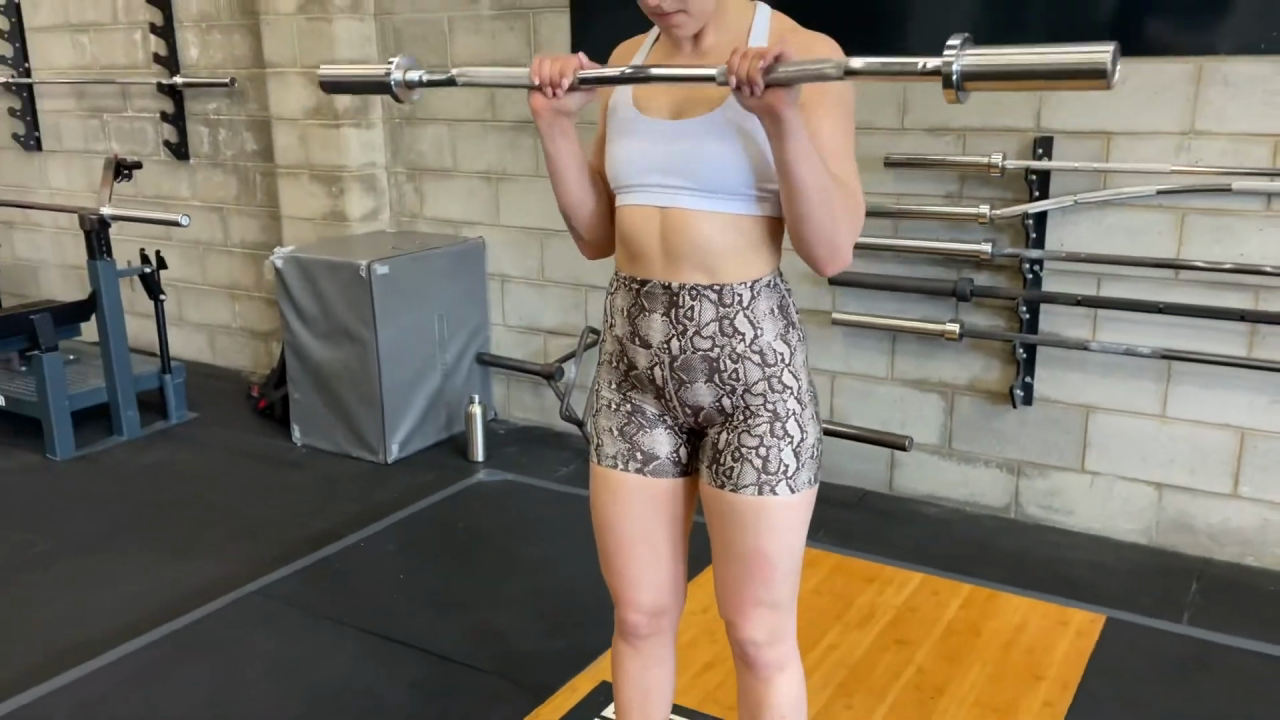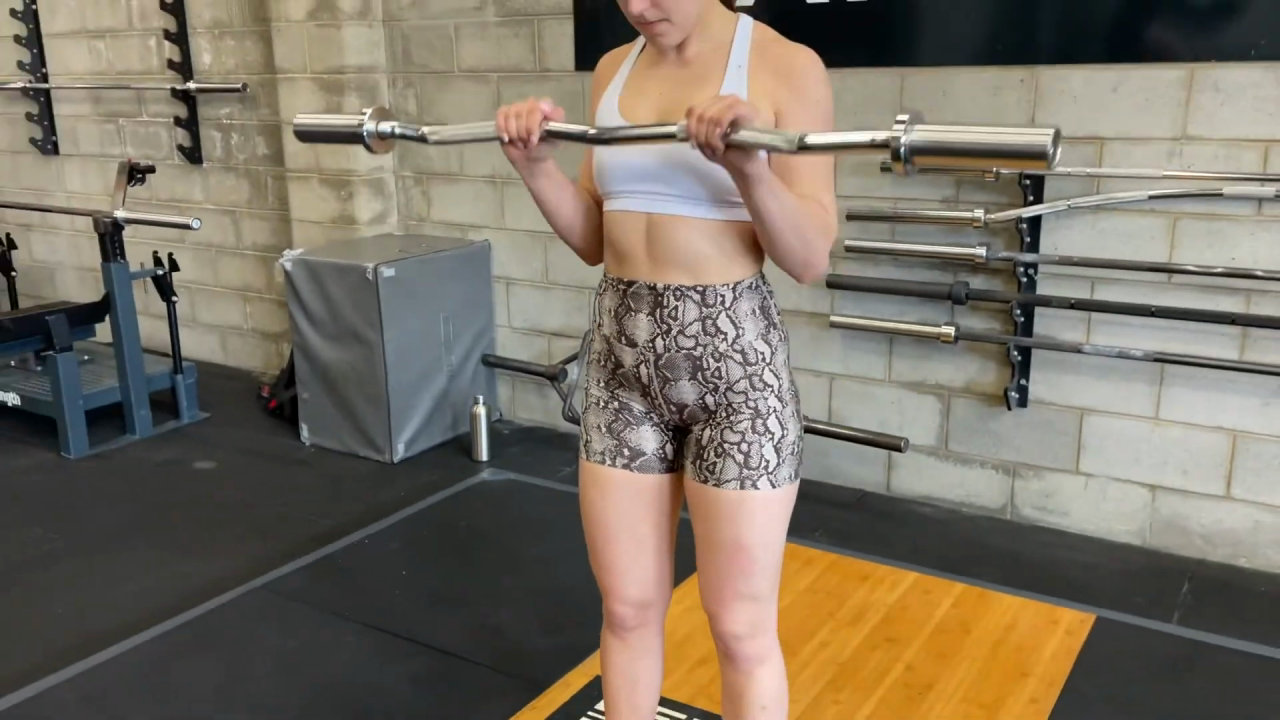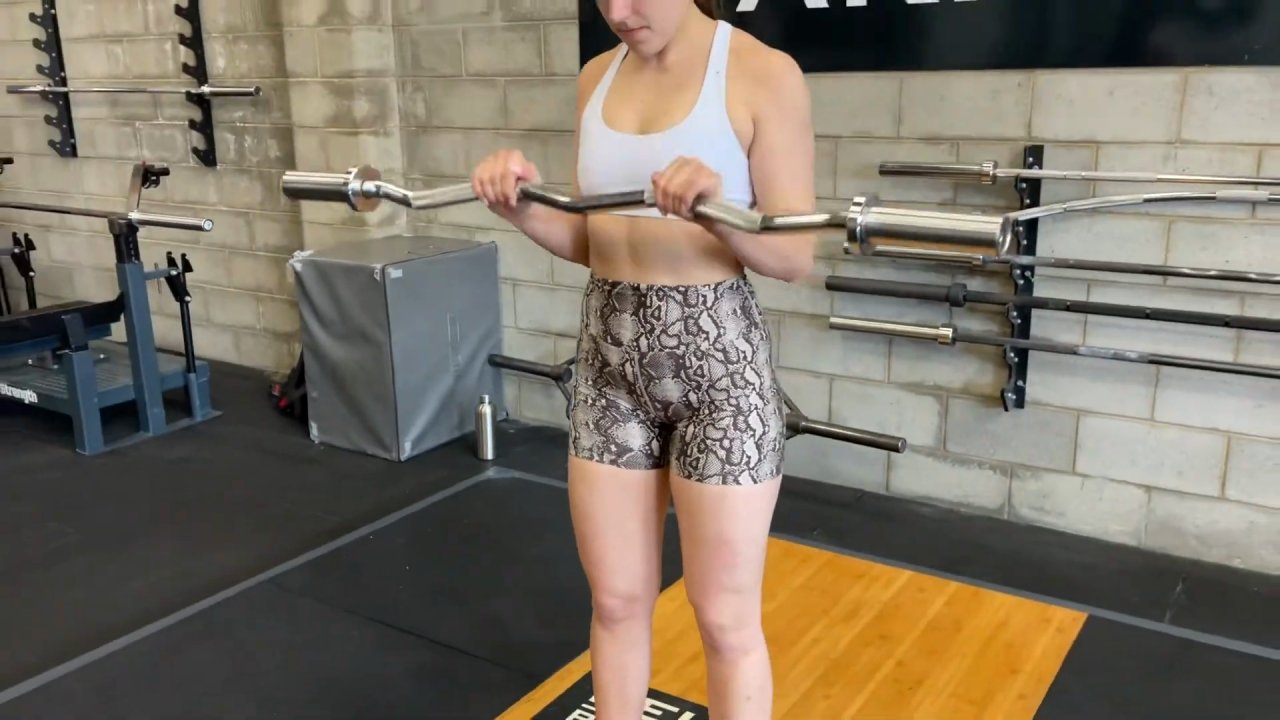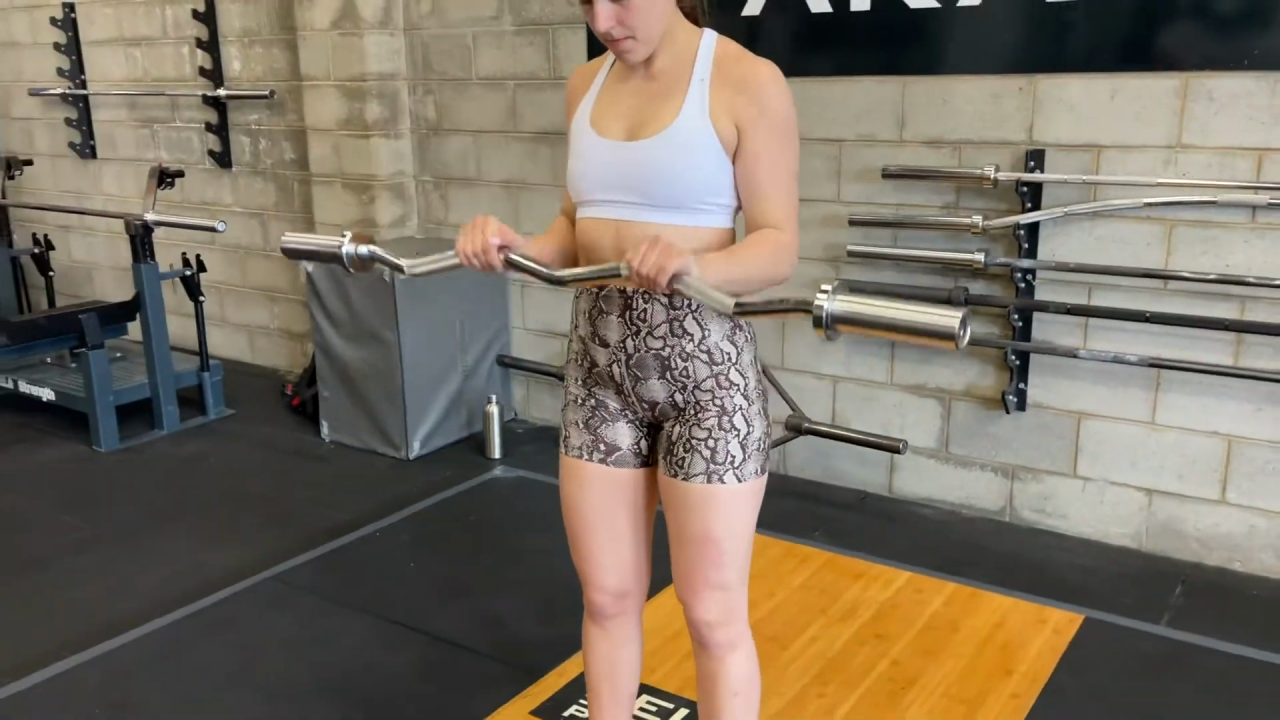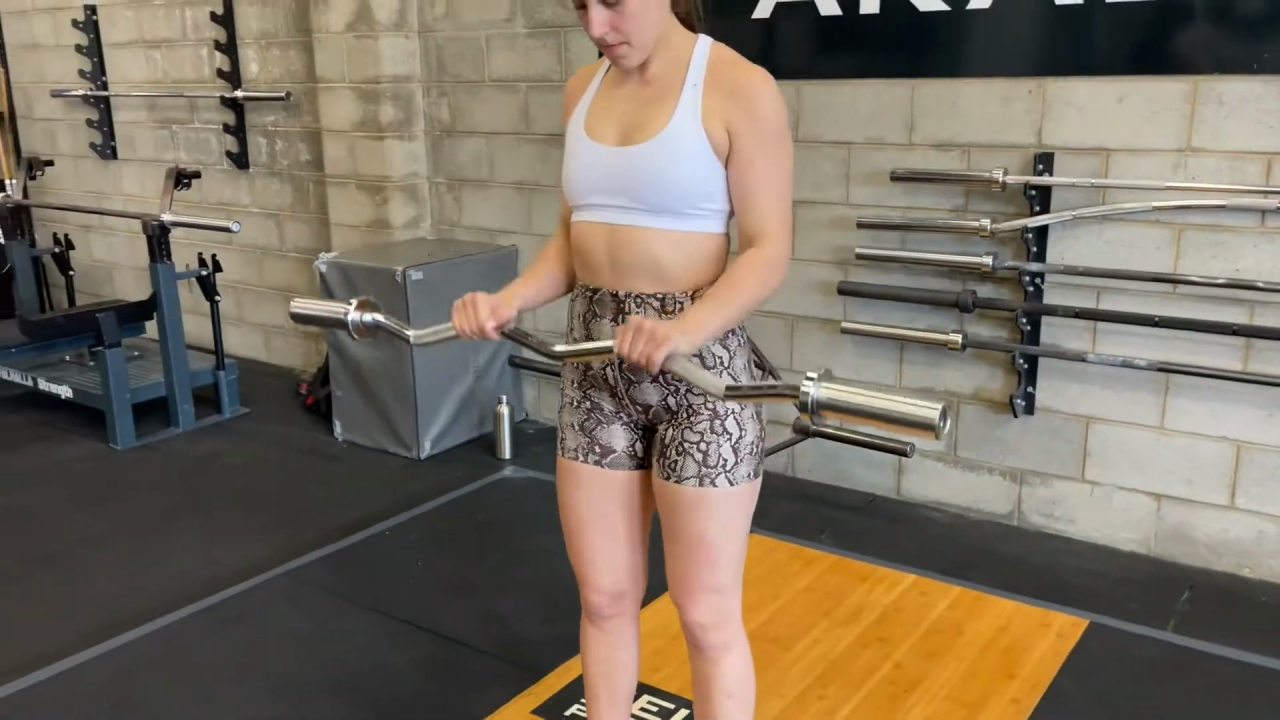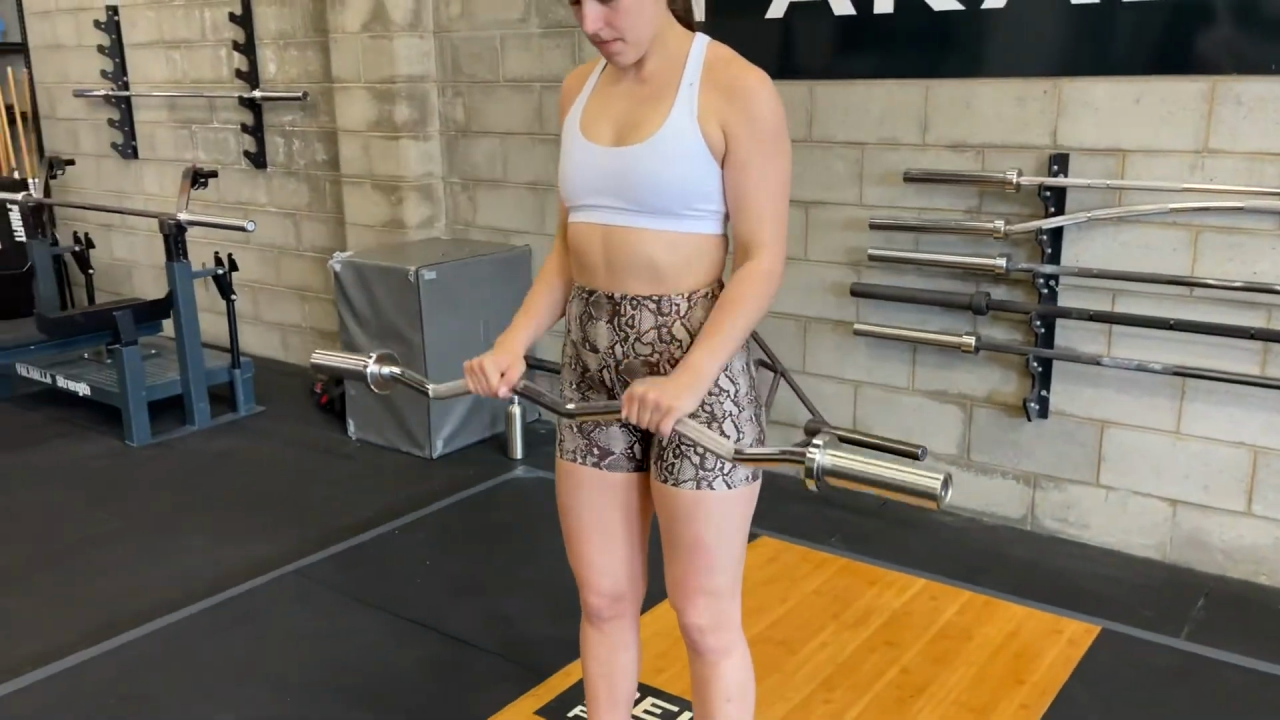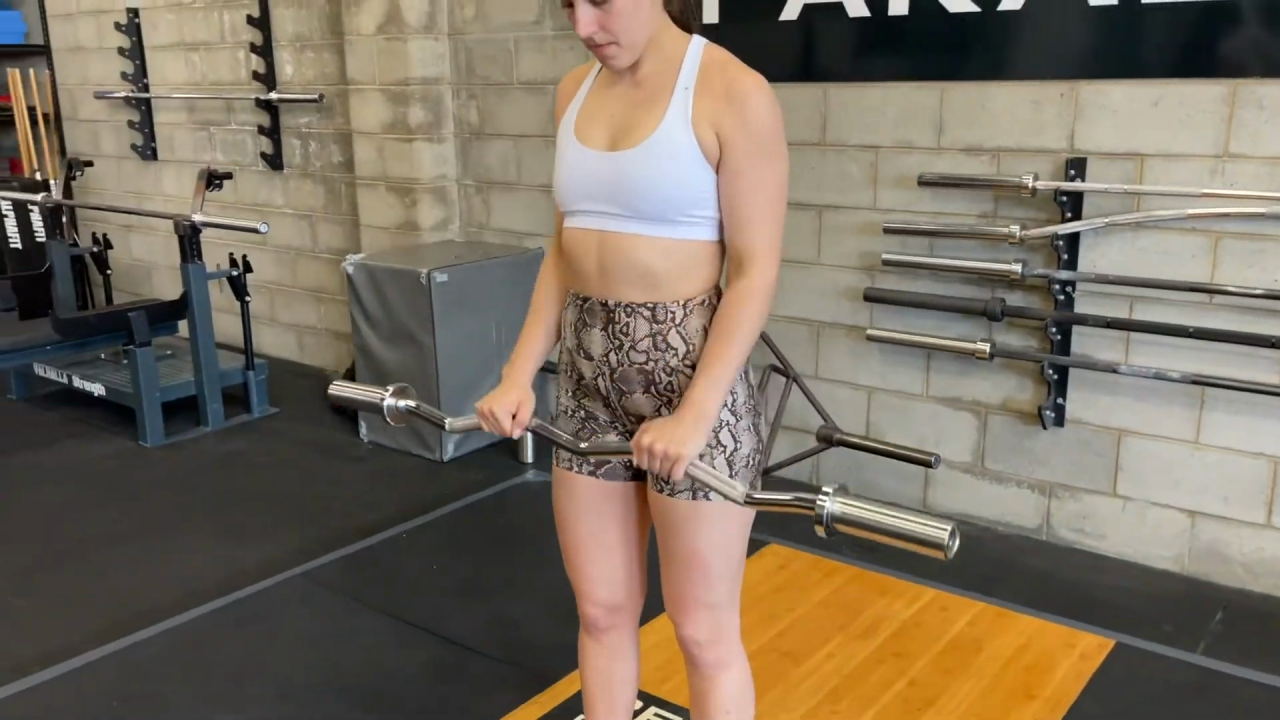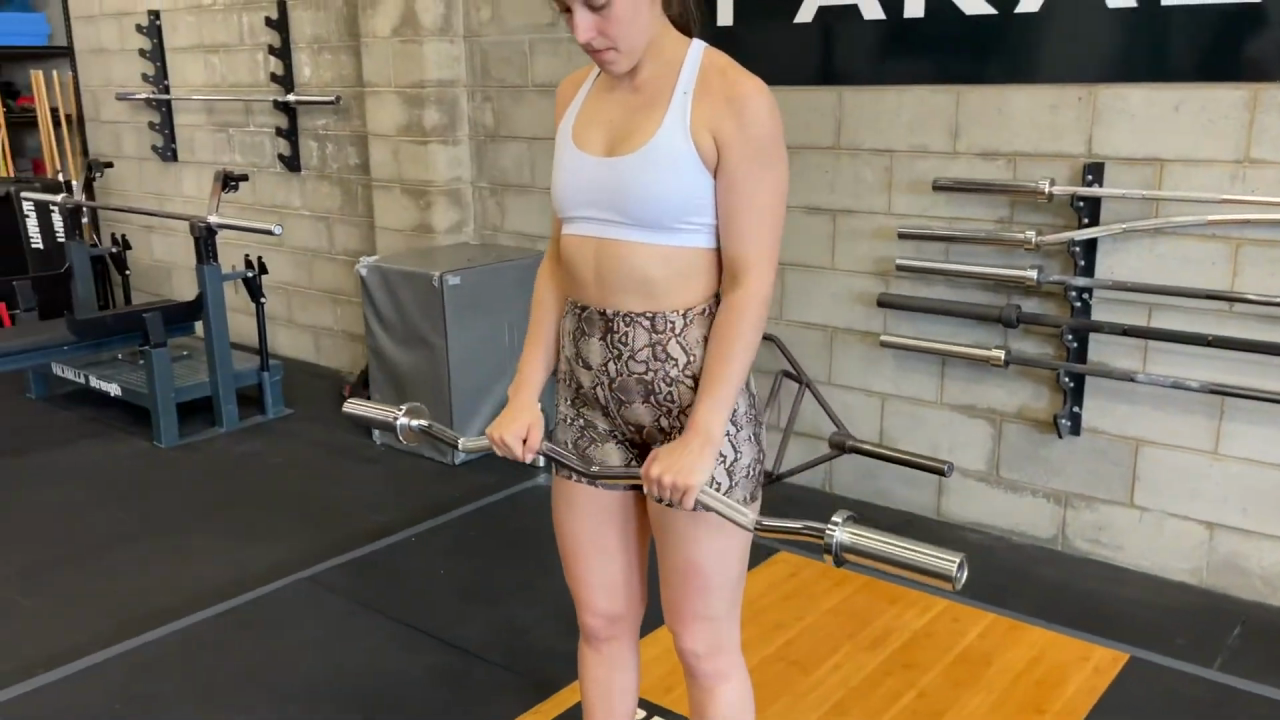
dt=0.2s
person 1, frame 1
right shoulder: (624, 61)
left elbow: (831, 251)
right elbow: (596, 238)
left wrist: (781, 118)
right wrist: (555, 123)
left hip: (747, 348)
right hip: (633, 348)
left knee: (759, 633)
right knee: (638, 614)
person 1, frame 2
left shoulder: (782, 65)
right shoulder: (612, 69)
left elbow: (811, 257)
right elbow: (594, 242)
left wrist: (745, 165)
right wrist: (534, 164)
left hip: (731, 349)
right hip: (621, 347)
left knee: (741, 624)
right knee: (626, 608)
person 1, frame 3
left shoulder: (762, 72)
right shoulder: (596, 76)
left elbow: (796, 255)
right elbow: (590, 242)
left wrist: (716, 213)
right wrist: (521, 206)
left hip: (715, 349)
right hip: (608, 349)
left knee: (725, 616)
right knee: (615, 600)
person 1, frame 4
left shoulder: (747, 80)
right shoulder: (586, 83)
left elbow: (779, 246)
left wrist: (694, 262)
right wrist: (513, 243)
left hip: (701, 355)
right hip: (599, 353)
left knee: (713, 613)
right knee: (606, 597)
person 1, frame 5
left shoulder: (740, 88)
right shoulder: (583, 88)
left elbow: (768, 253)
left wrist: (684, 331)
right wrist: (508, 299)
left hip: (697, 369)
right hip: (595, 364)
left knee: (708, 614)
right knee: (603, 598)
person 1, frame 6
left shoulder: (736, 88)
right shoulder: (579, 87)
left elbow: (762, 260)
left wrist: (688, 382)
right wrist: (514, 341)
left hip: (697, 369)
right hip: (593, 359)
left knee: (706, 617)
right knee: (602, 601)
person 1, frame 7
left shoulder: (733, 92)
right shoulder: (575, 90)
left elbow: (756, 271)
right elbow: (564, 251)
left wrist: (695, 414)
right wrist: (520, 371)
left hip: (692, 365)
right hip: (588, 368)
left knee: (703, 630)
right knee: (601, 611)
person 1, frame 8
left shoulder: (733, 98)
right shoulder: (574, 94)
left elbow: (750, 282)
right elbow: (559, 259)
left wrist: (700, 435)
right wrist: (525, 392)
left hip: (691, 372)
right hip: (587, 376)
left knee: (703, 643)
right knee: (600, 620)
